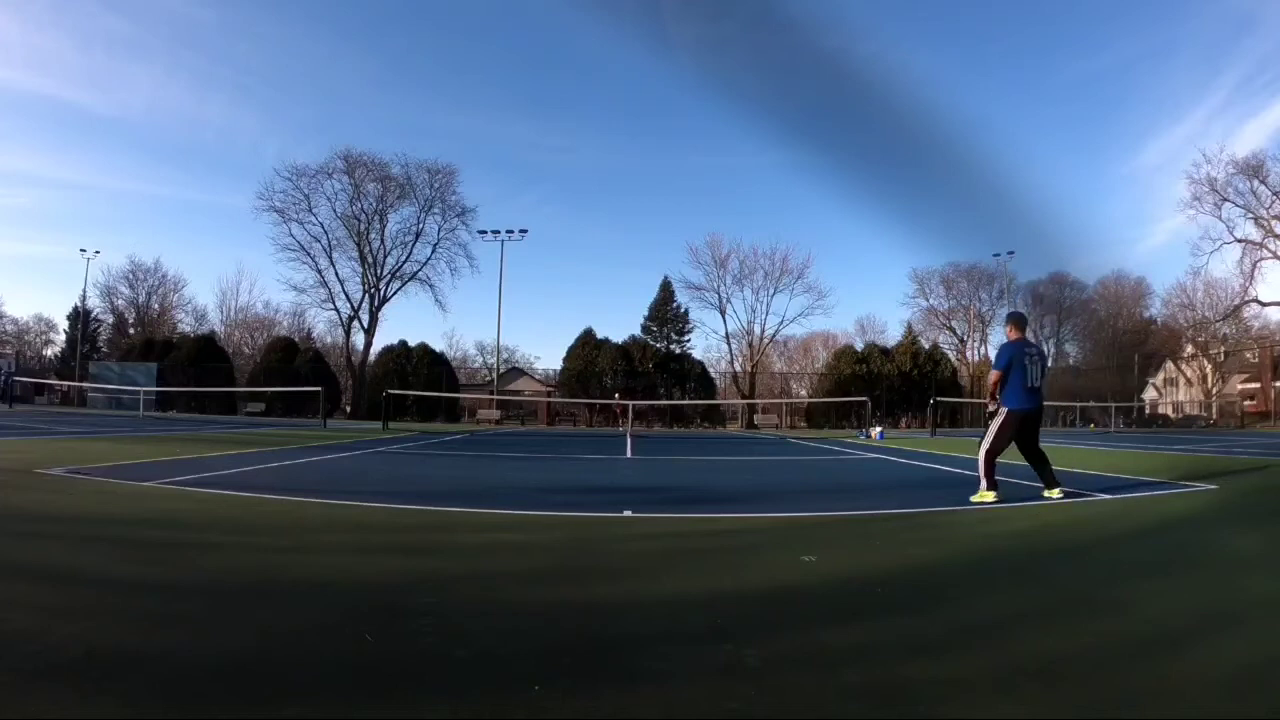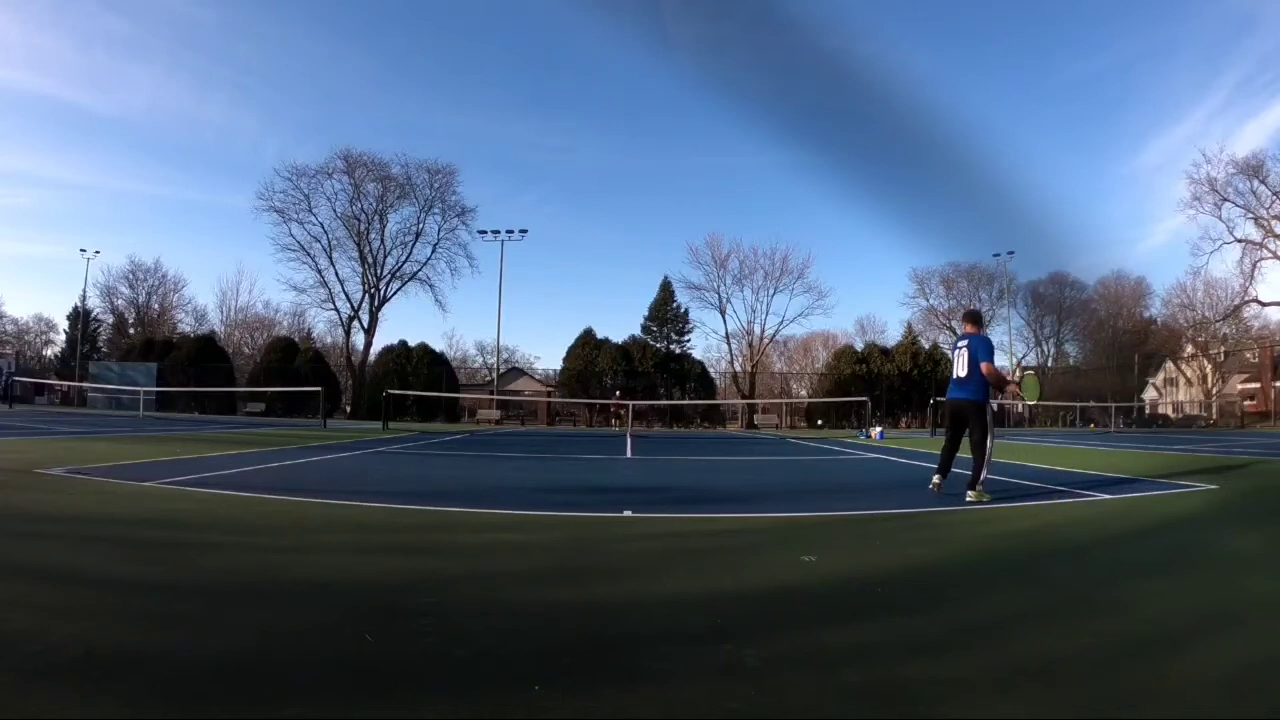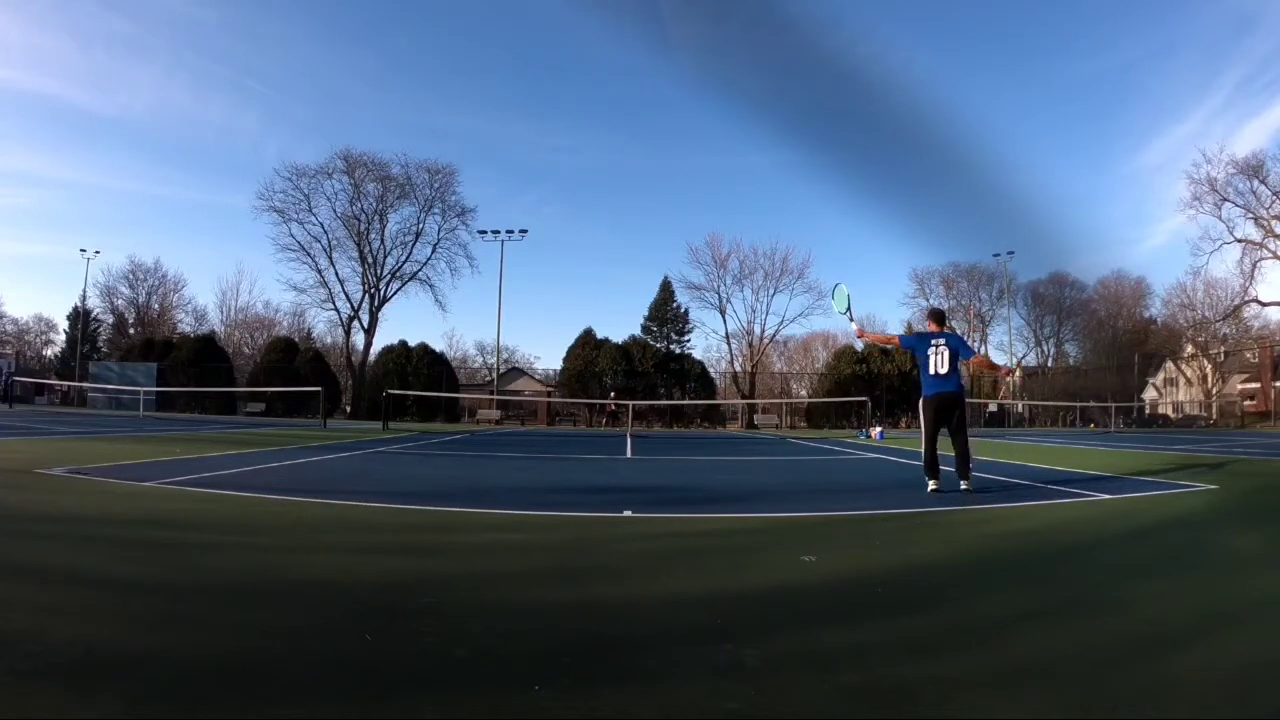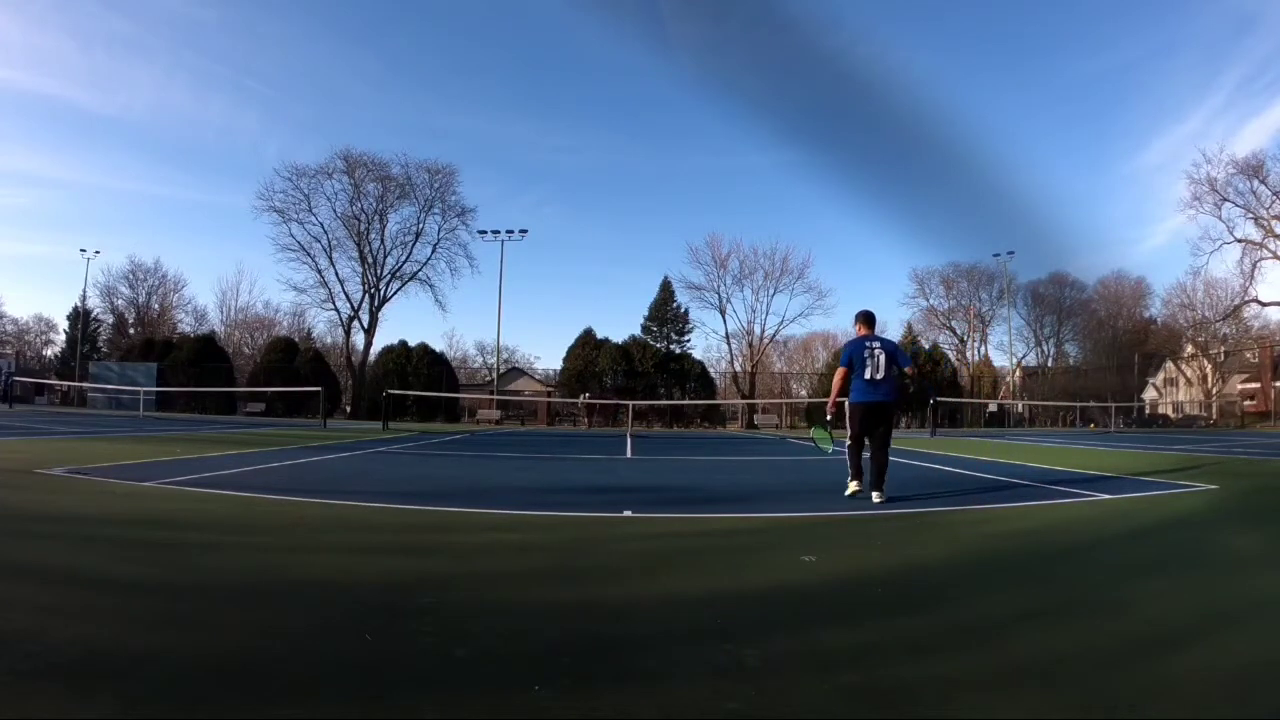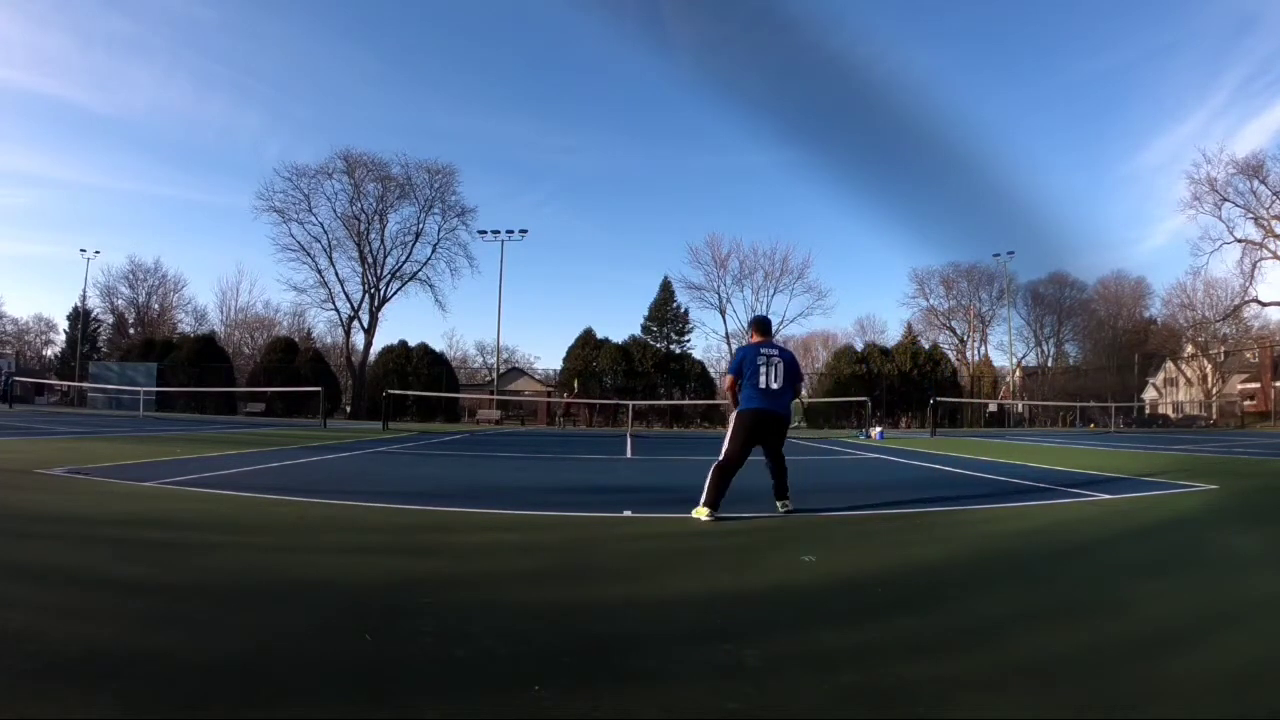
dt=0.7s
person 1, frame 1
left shoulder: (1008, 348)
right shoulder: (1038, 351)
left elbow: (994, 378)
left wrist: (993, 397)
left hip: (1013, 410)
right hip: (1035, 410)
left knee: (987, 451)
right knee: (1033, 451)
left ankle: (988, 490)
right ankle: (1053, 487)
person 1, frame 2
left shoulder: (958, 343)
right shoulder: (983, 341)
right elbow: (987, 370)
left wrist: (999, 385)
right wrist: (1008, 384)
left hip: (953, 399)
right hip: (976, 401)
left knee: (951, 442)
right knee: (981, 446)
left ankle: (939, 475)
right ankle: (974, 489)
person 1, frame 3
left shoulder: (918, 339)
right shoulder: (955, 340)
left elbow: (890, 339)
right elbow: (976, 360)
left wrist: (864, 335)
right wrist: (1000, 369)
left hip: (931, 397)
right hip: (955, 396)
left knee: (929, 442)
right knee: (960, 440)
left ankle: (933, 480)
right ankle: (965, 479)
person 1, frame 4
left shoulder: (852, 345)
right shoulder: (891, 345)
left elbow: (841, 375)
right elbow: (910, 371)
left wrist: (832, 400)
left hip: (859, 402)
right hip: (885, 403)
left knee: (854, 444)
right knee: (880, 448)
left ankle: (855, 480)
right ankle: (877, 490)
person 1, frame 5
left shoulder: (744, 352)
right shoulder: (787, 355)
left elbow: (729, 385)
right elbow: (798, 389)
left wrist: (738, 406)
left hip: (749, 412)
right hip: (780, 416)
left knee: (727, 462)
right knee: (775, 458)
left ankle: (707, 506)
right ankle: (783, 500)
